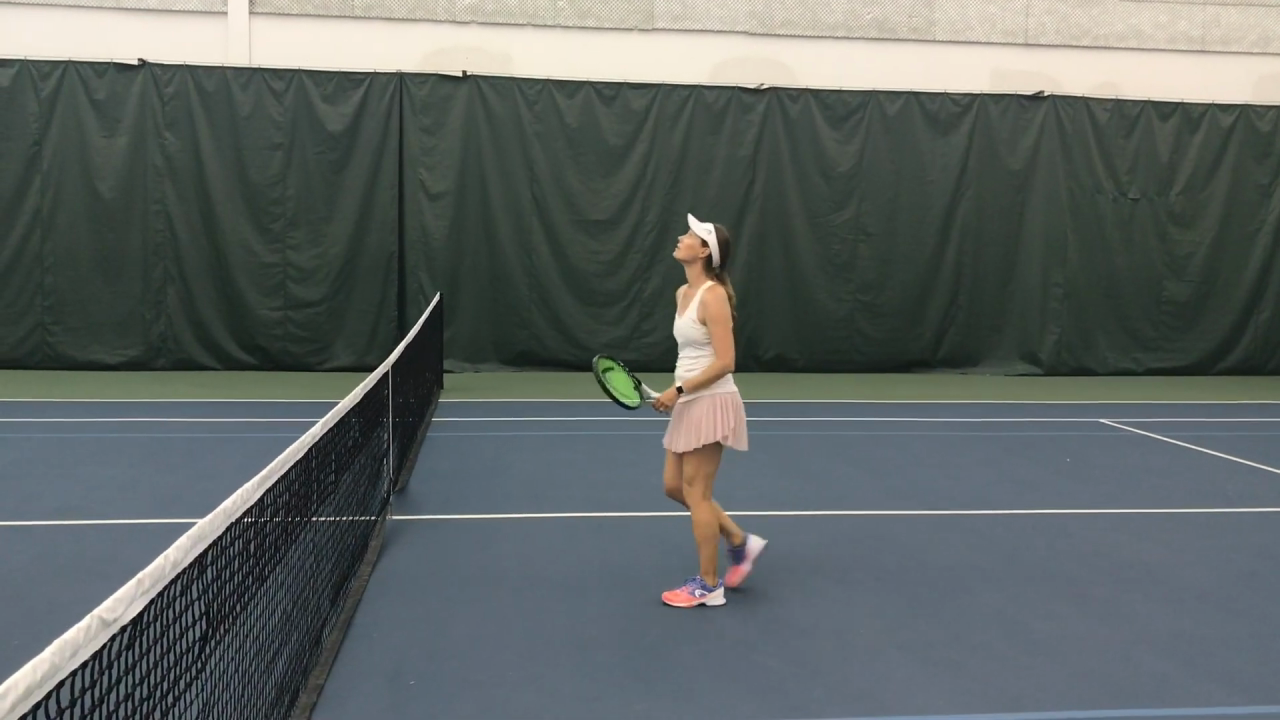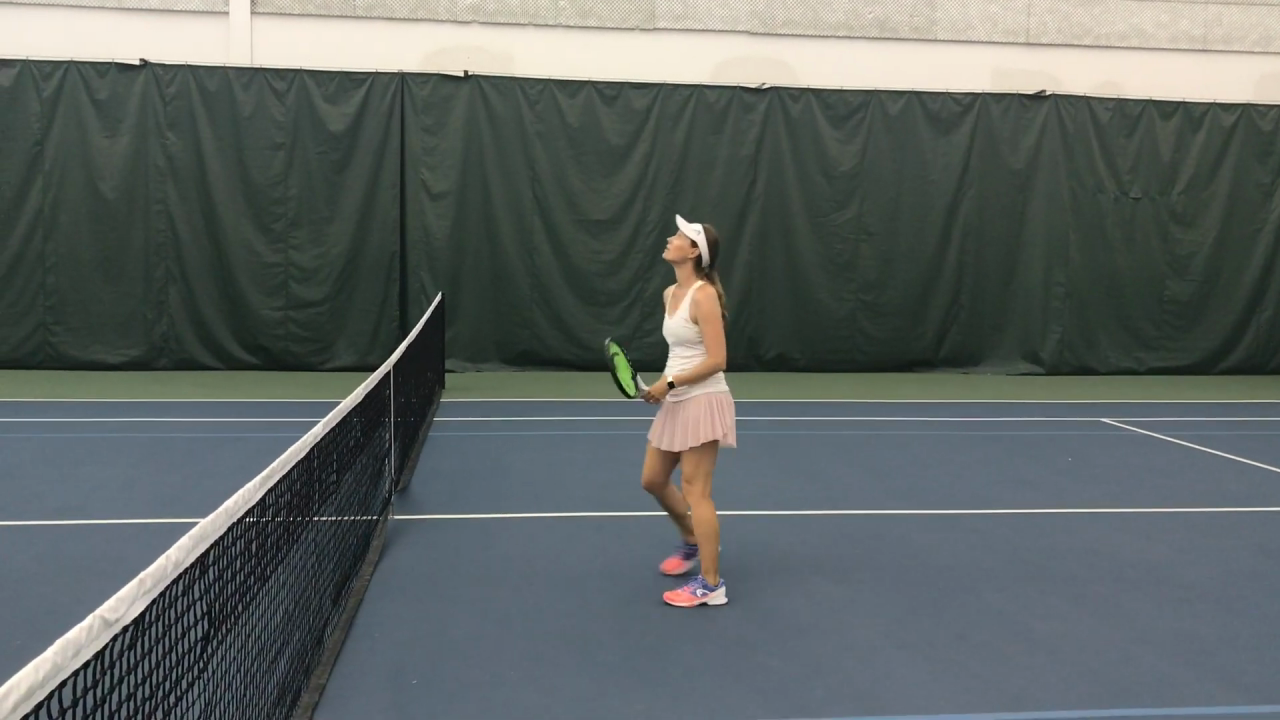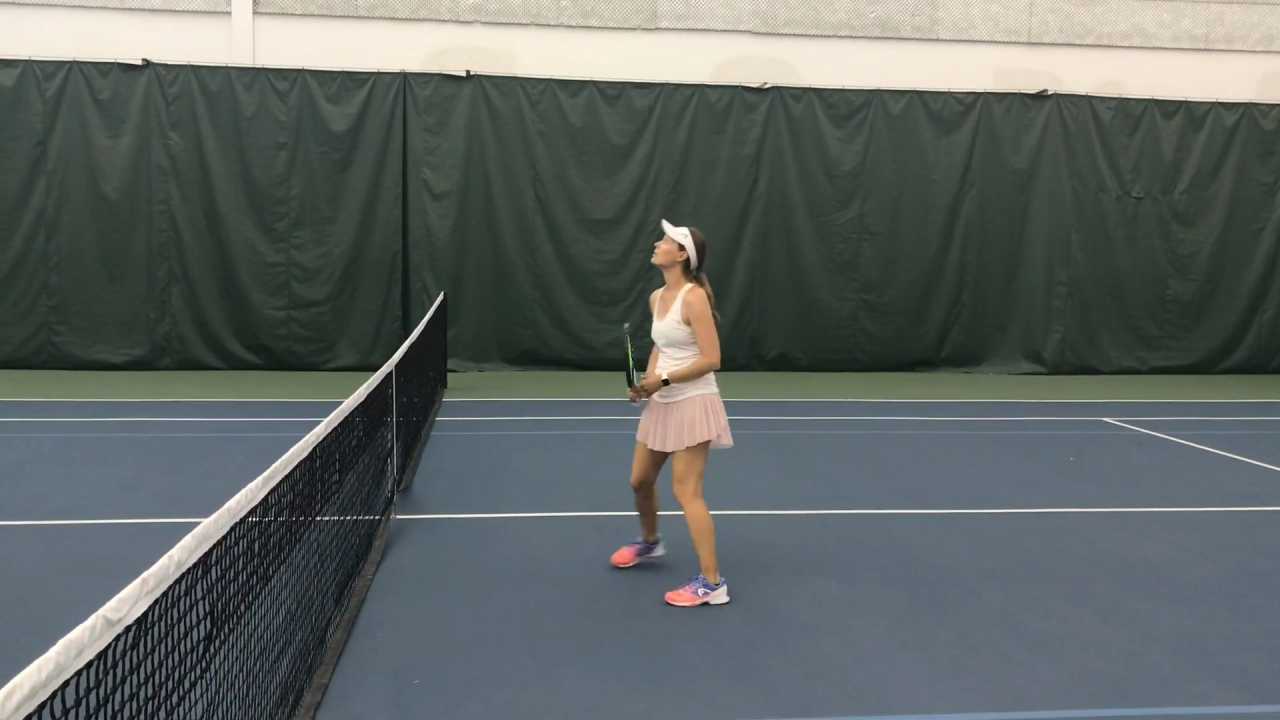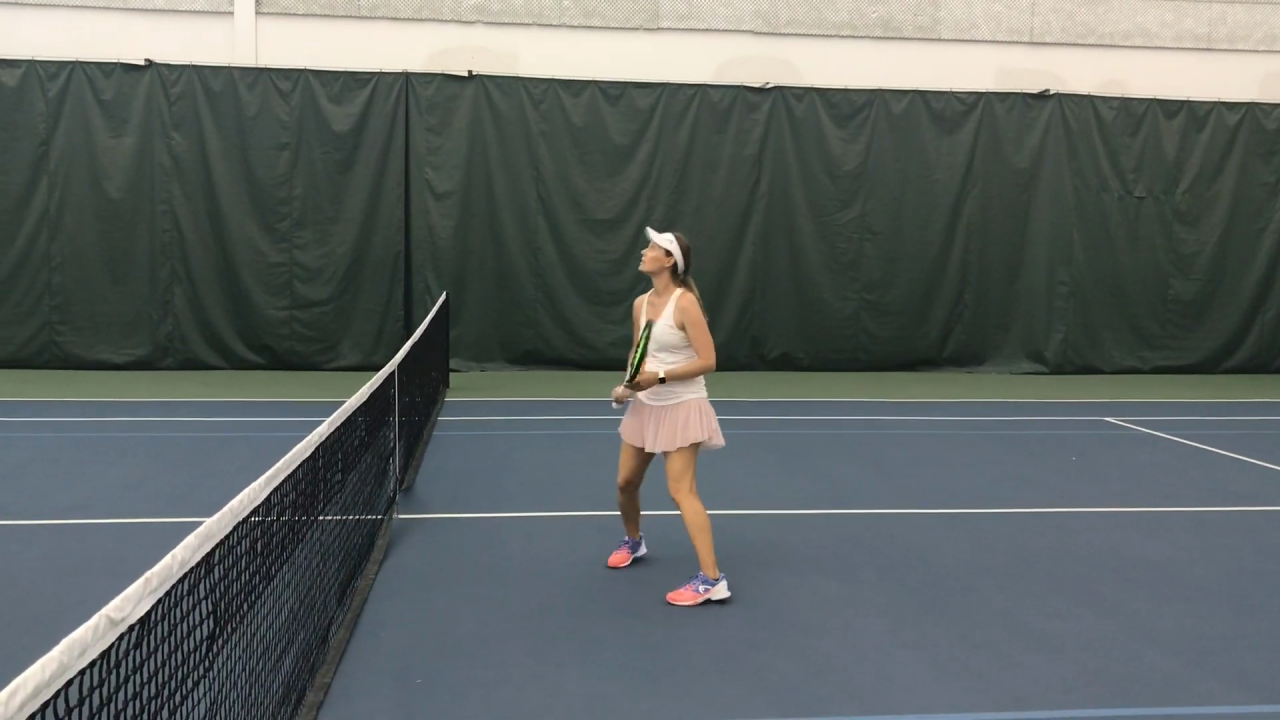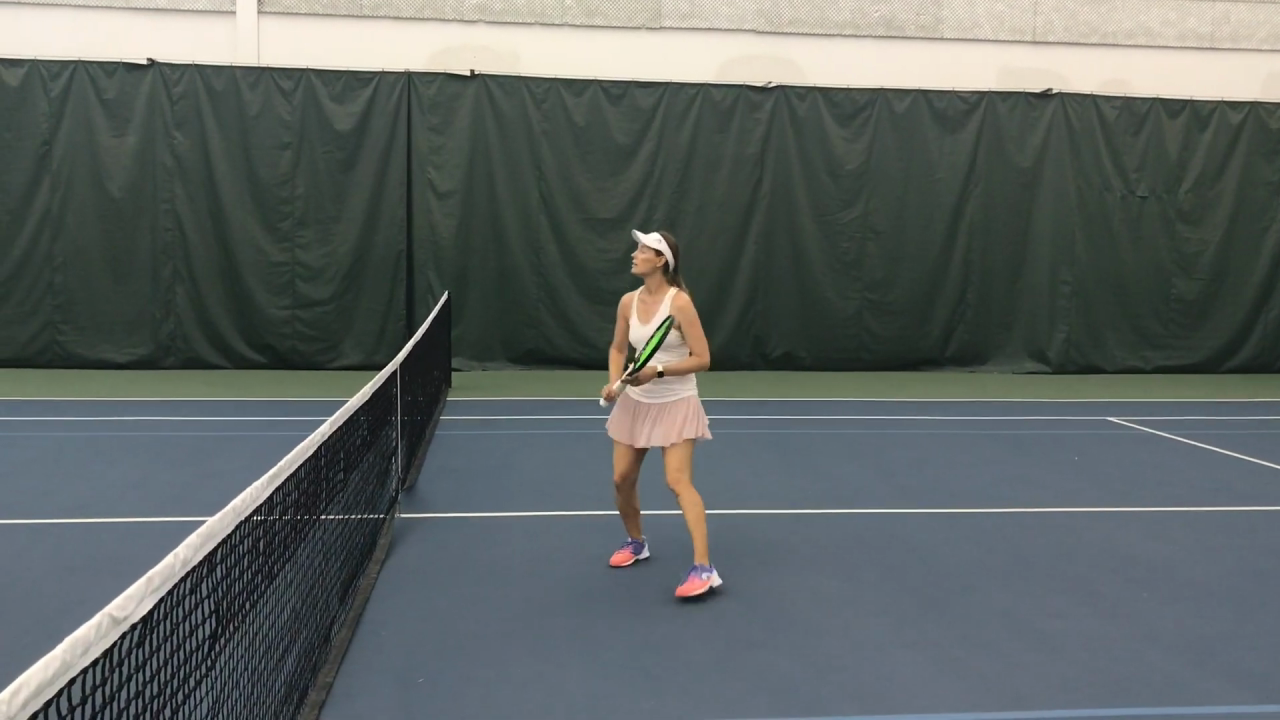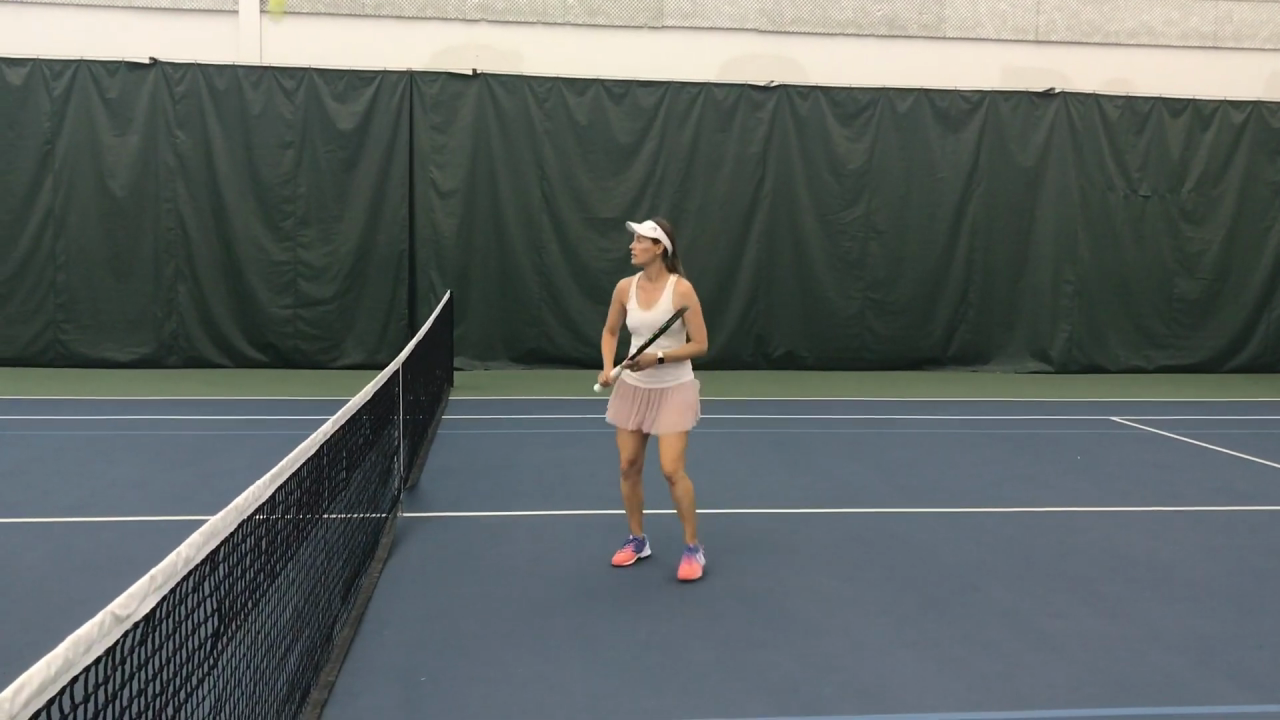
dt=0.1s
person 1, frame 1
left shoulder: (712, 295)
right shoulder: (683, 294)
left elbow: (725, 362)
left wrist: (678, 391)
right wrist: (675, 391)
left hip: (711, 403)
right hip: (689, 404)
left knee: (696, 494)
right knee: (675, 487)
left ankle: (707, 585)
right ankle: (741, 542)
person 1, frame 2
left shoulder: (703, 295)
right shoulder: (671, 294)
left elbow: (717, 360)
left wrist: (669, 383)
right wrist: (665, 386)
left hip: (702, 402)
right hip: (678, 403)
left knee: (696, 493)
right knee: (652, 480)
left ankle: (711, 584)
right ankle: (694, 544)
person 1, frame 3
left shoulder: (694, 298)
right shoulder: (656, 297)
left elbow: (712, 360)
left wrist: (663, 380)
right wrist: (645, 380)
left hip: (693, 403)
right hip: (661, 405)
left knee: (687, 493)
right knee: (640, 480)
left ankle: (711, 584)
right ankle: (649, 542)
person 1, frame 4
left shoulder: (685, 303)
right shoulder: (640, 303)
left elbow: (708, 362)
left wrist: (659, 377)
right wrist: (628, 384)
left hip: (683, 407)
right hip: (647, 406)
left knee: (682, 491)
right knee: (625, 481)
left ankle: (712, 580)
right ankle: (633, 541)
person 1, frame 5
left shoulder: (680, 302)
right shoulder: (627, 302)
left elbow: (703, 359)
right elbow: (619, 349)
left wrist: (657, 372)
right wrist: (613, 382)
left hip: (676, 404)
right hip: (635, 403)
left knee: (679, 483)
right knee: (621, 480)
left ankle: (704, 569)
right ankle: (636, 541)
person 1, frame 6
left shoulder: (681, 289)
right shoulder: (625, 288)
left elbow: (700, 345)
right elbow: (610, 333)
left wrist: (658, 357)
right wrist: (608, 368)
left hip: (674, 389)
right hip: (633, 388)
left knee: (673, 471)
right knee: (628, 467)
left ankle: (693, 547)
right ankle: (637, 540)
